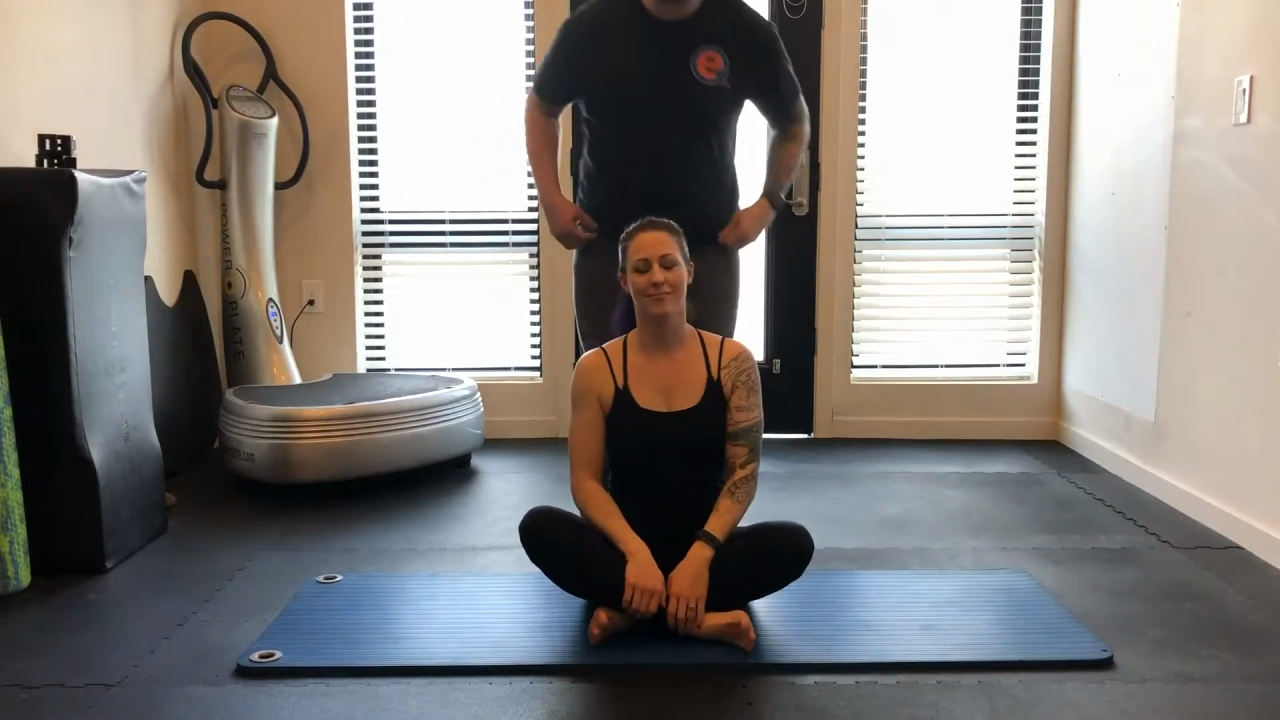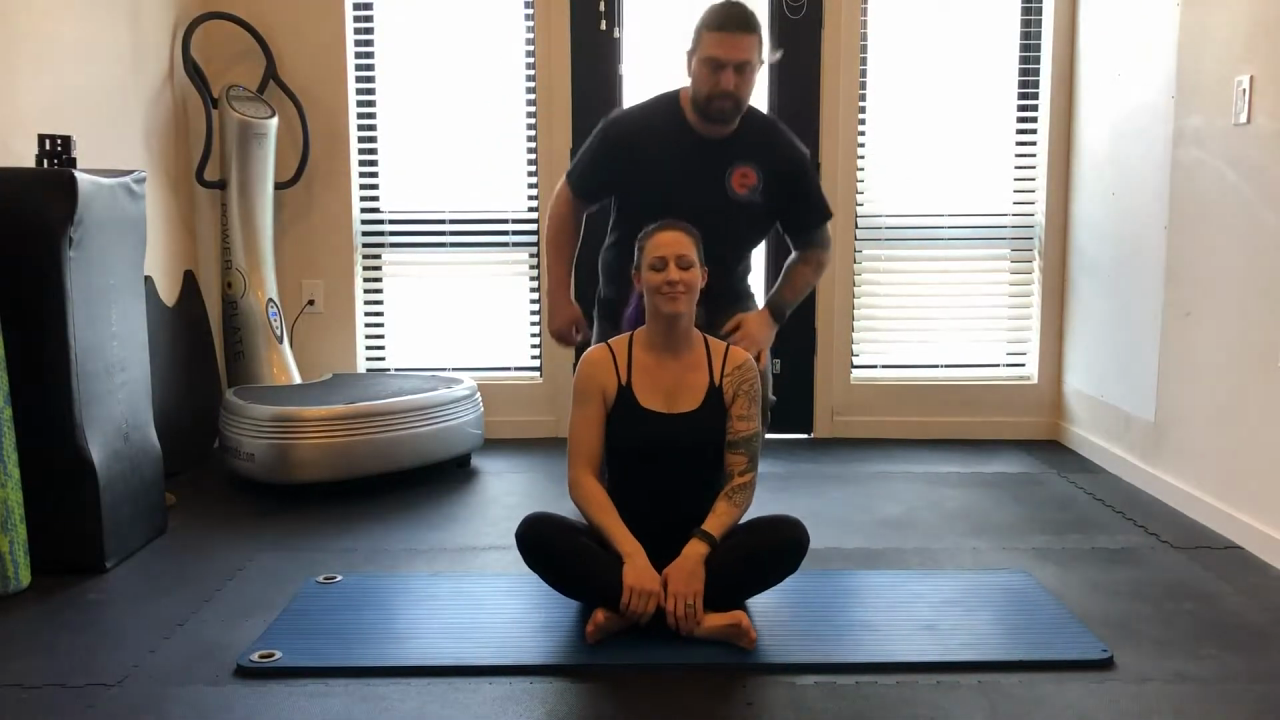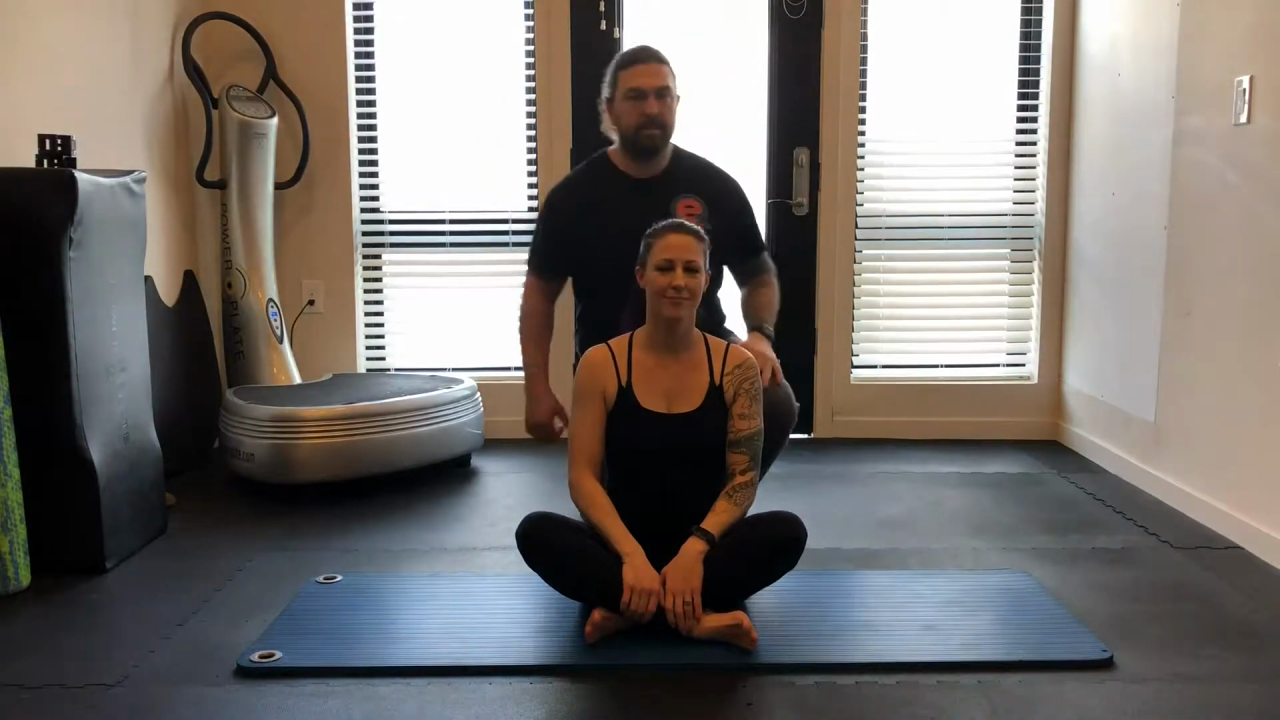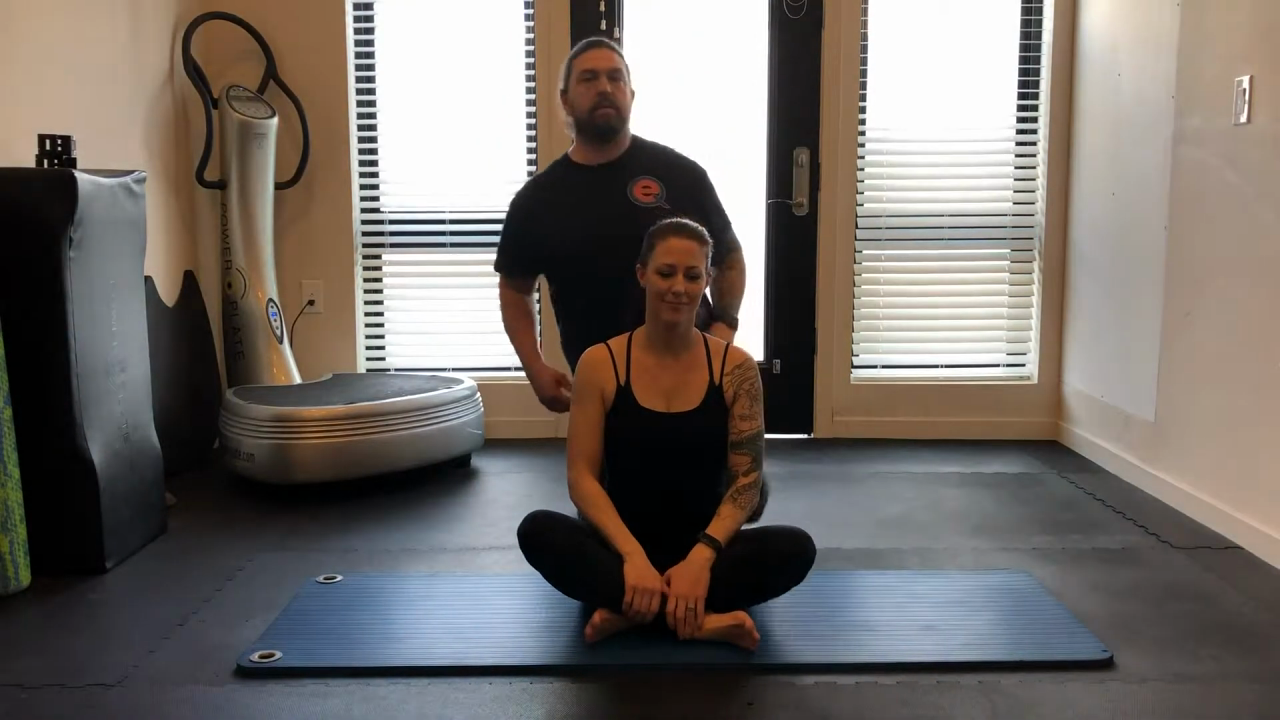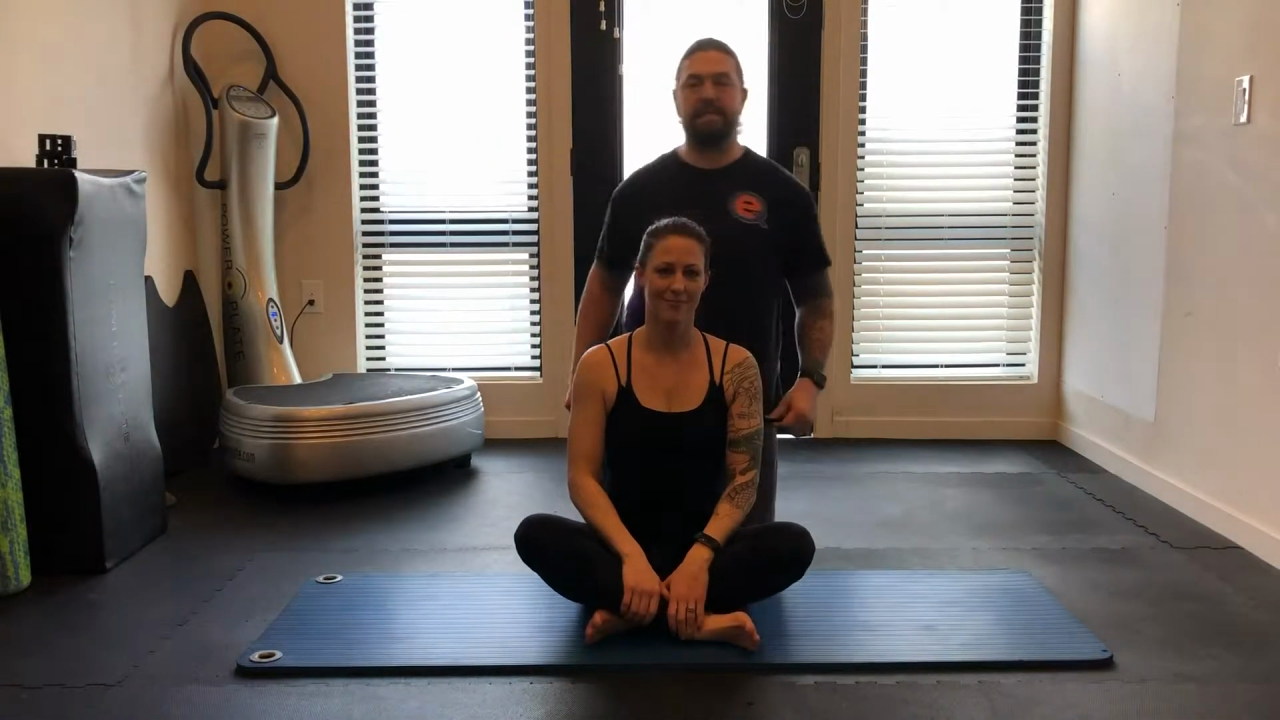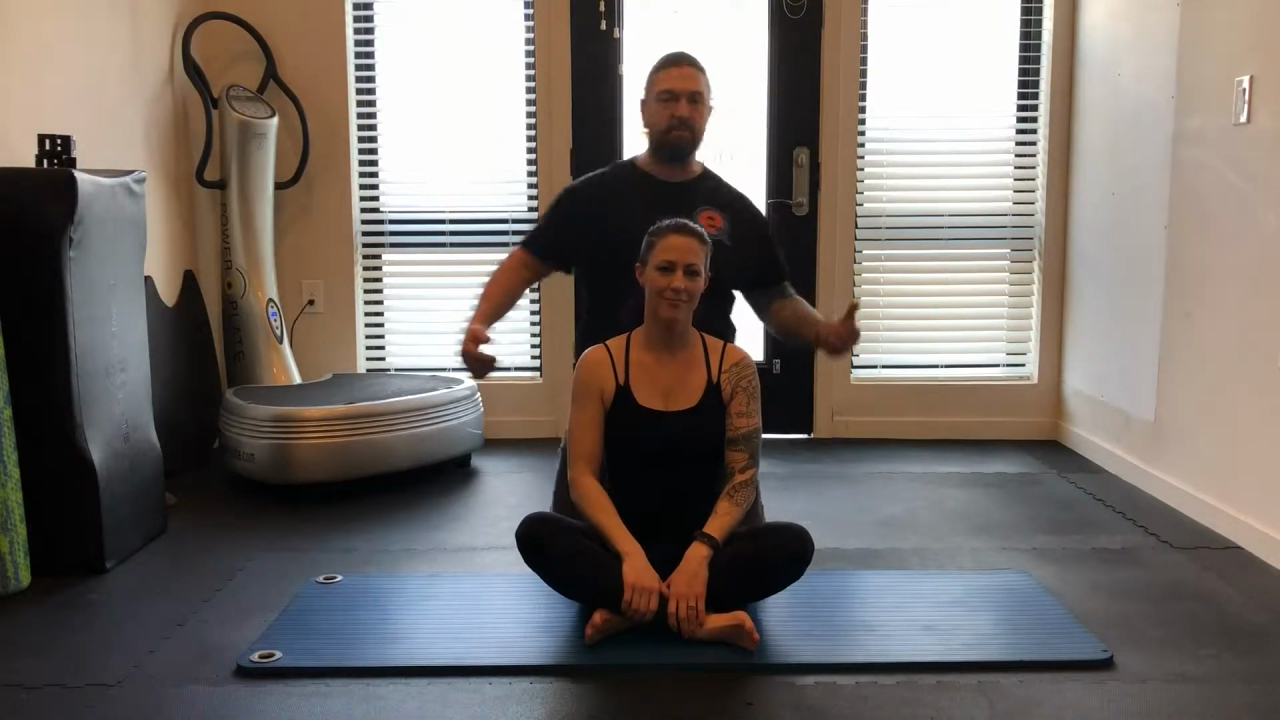
dt=0.5s
person 1, frame 1
left shoulder: (733, 361)
right shoulder: (597, 368)
left elbow: (744, 473)
right elbow: (585, 482)
left wrist: (700, 555)
right wrist: (637, 554)
left hip: (706, 548)
right hip: (627, 548)
left knee: (794, 543)
right knee: (539, 526)
left ankle: (633, 609)
right ankle: (701, 618)
person 1, frame 2
left shoulder: (736, 367)
right shoulder: (600, 364)
left elbow: (742, 478)
right elbow: (582, 477)
left wrist: (695, 552)
right wrist: (633, 555)
left hip: (704, 549)
right hip: (623, 547)
left knee: (789, 536)
right knee: (535, 532)
left ankle: (630, 609)
right ankle: (699, 618)
person 1, frame 3
left shoulder: (737, 366)
right shoulder: (600, 364)
left elbow: (744, 478)
right elbow: (583, 477)
left wrist: (695, 548)
right wrist: (632, 556)
left hip: (704, 550)
right hip: (624, 549)
left knee: (787, 532)
right knee: (536, 531)
left ankle: (630, 609)
right ankle: (698, 618)
person 1, frame 4
left shoulder: (736, 367)
right shoulder: (599, 364)
left elbow: (747, 480)
right elbow: (581, 477)
left wrist: (702, 556)
right wrist: (633, 555)
left hip: (705, 549)
right hip: (623, 549)
left knee: (795, 548)
right knee: (537, 531)
left ankle: (630, 610)
right ankle: (701, 618)
person 1, frame 5
left shoulder: (735, 366)
right shoulder: (600, 365)
left elbow: (744, 479)
right elbow: (582, 478)
left wrist: (699, 557)
right wrist: (632, 557)
left hip: (706, 549)
right hip: (625, 549)
left knee: (794, 544)
right knee: (535, 534)
left ankle: (631, 611)
right ankle: (702, 620)
person 1, frame 6
left shoulder: (734, 366)
right shoulder: (599, 364)
left elbow: (743, 478)
right elbow: (582, 477)
left wrist: (699, 553)
right wrist: (632, 555)
left hip: (705, 549)
right hip: (624, 547)
left knee: (793, 544)
right knee: (536, 533)
left ankle: (626, 610)
right ankle: (702, 619)
person 2, frame 1
left shoulder: (747, 32)
left elbow: (793, 122)
right elbow: (541, 109)
left wrist: (768, 202)
right wrist: (551, 196)
left hip: (707, 241)
right hip: (607, 237)
person 2, frame 2
left shoulder: (780, 154)
right shoulder: (630, 132)
left elbow: (814, 249)
right elbow: (569, 202)
left wrist: (771, 315)
right wrist: (559, 299)
left hip: (722, 313)
right hip: (627, 315)
person 2, frame 3
left shoulder: (714, 187)
right shoulder: (573, 197)
left elbow: (759, 275)
right elbow: (540, 293)
left wrist: (760, 336)
right wrist: (537, 392)
left knee: (776, 407)
person 2, frame 4
left shoulder: (677, 173)
right shoulder: (537, 200)
left elbow: (728, 254)
right elbow: (514, 287)
left wrist: (724, 325)
right wrist: (535, 368)
person 2, frame 5
left shoulder: (781, 194)
right shoulder: (640, 190)
left elbow: (815, 298)
right elbow: (606, 281)
left wrist: (810, 381)
right wrist: (581, 371)
person 2, frame 6
left shoulder: (735, 212)
right shoulder: (594, 196)
left elbow: (776, 299)
right elbow: (526, 262)
left wrist: (824, 332)
right wrist: (481, 321)
